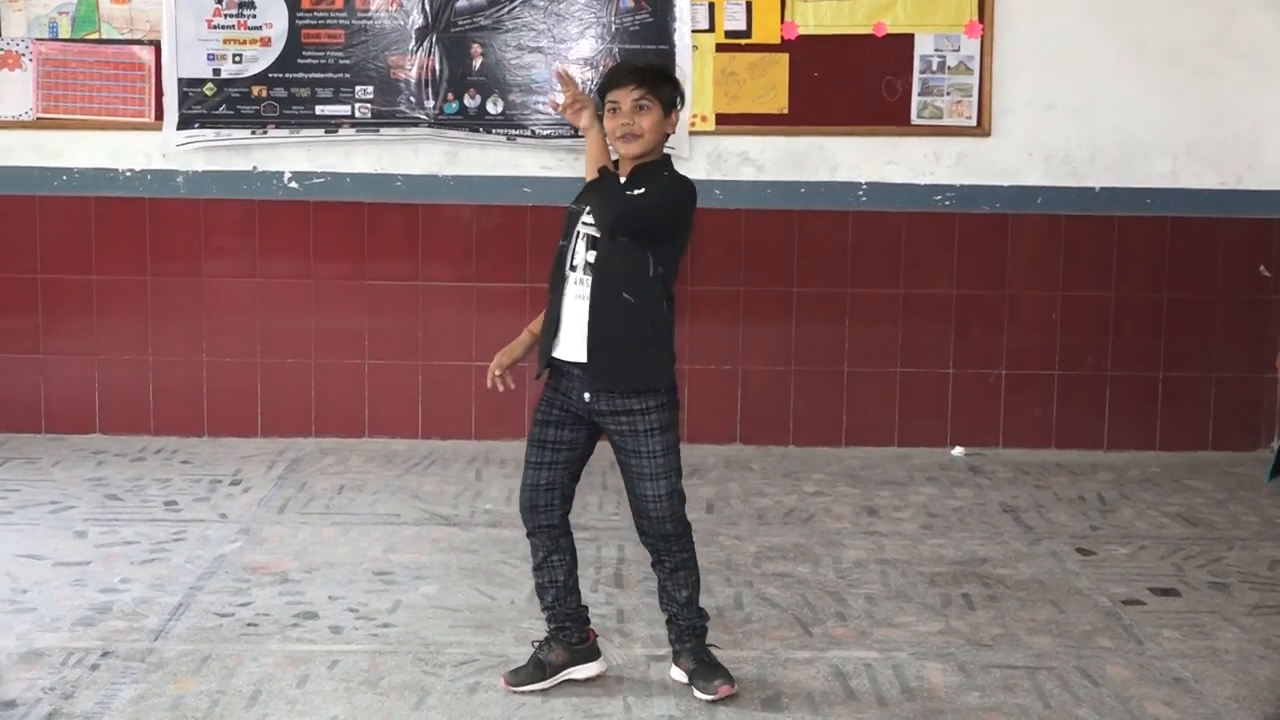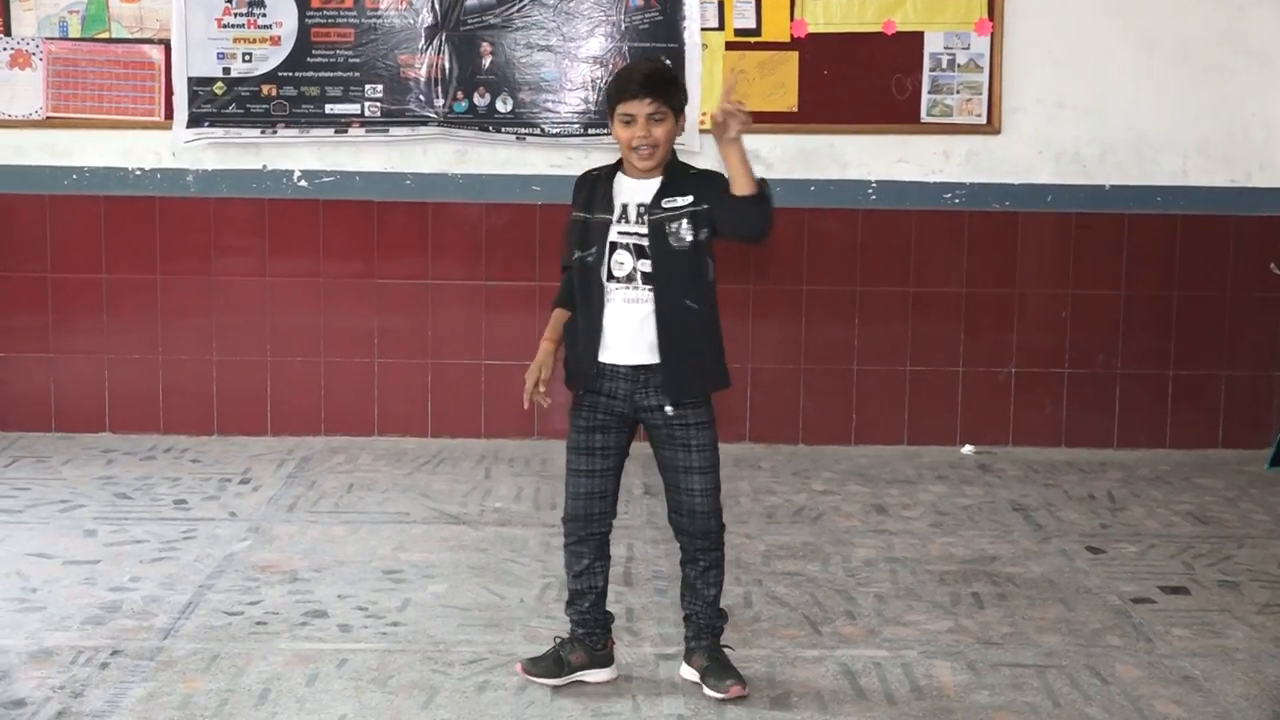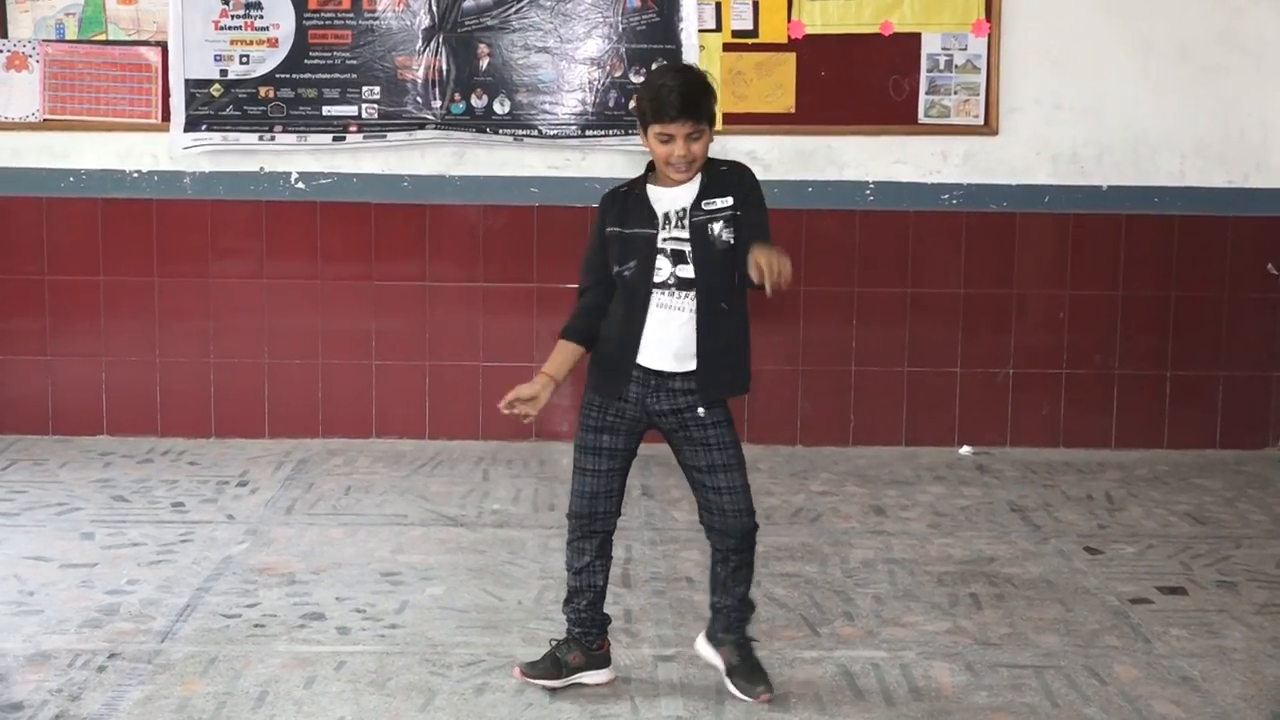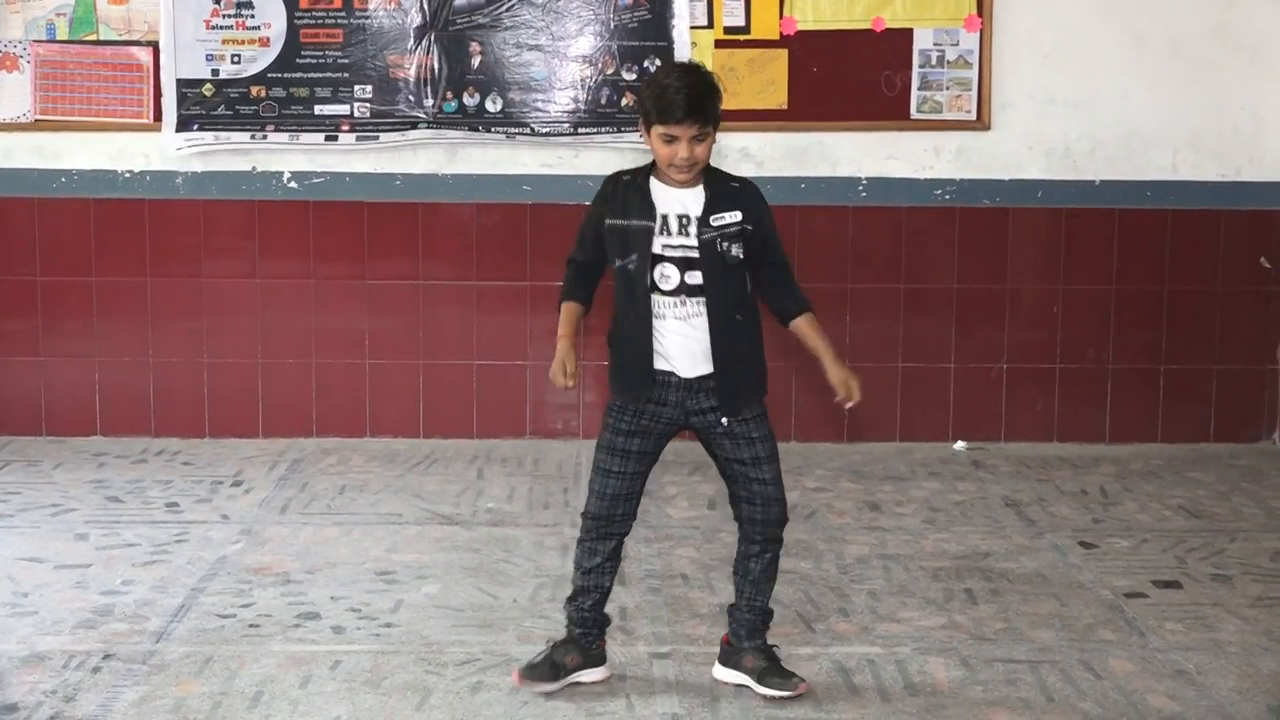
dt=0.4s
person 1, frame 1
left shoulder: (671, 192)
right shoulder: (601, 190)
left elbow: (611, 214)
left wrist: (591, 129)
right wrist: (521, 344)
left hip: (636, 388)
right hip: (566, 380)
left knee: (663, 522)
right knee: (541, 509)
left ankle: (689, 648)
right ankle: (569, 640)
person 1, frame 2
left shoulder: (699, 190)
right shoulder: (591, 190)
left elbow: (755, 226)
left wrist: (734, 150)
right wrist: (545, 352)
left hip: (675, 384)
right hip: (599, 381)
left knee: (699, 523)
right knee: (584, 519)
left ankle: (703, 647)
right ankle: (589, 643)
person 1, frame 3
left shoulder: (735, 184)
right shoulder: (621, 204)
left elbow: (755, 263)
right elbow: (596, 304)
left wrist: (765, 261)
right wrist: (547, 380)
left hip: (695, 389)
right hip: (617, 384)
left knee: (733, 521)
right knee: (589, 516)
left ankle: (729, 639)
right ankle: (586, 647)
person 1, frame 4
left shoulder: (741, 199)
right shoulder: (618, 195)
left elbow: (780, 287)
right elbow: (582, 271)
left wrist: (829, 360)
right wrist: (565, 340)
left hip: (727, 388)
right hip: (643, 385)
left knee: (764, 517)
right knee: (604, 516)
left ankle: (743, 650)
right ankle: (581, 644)
